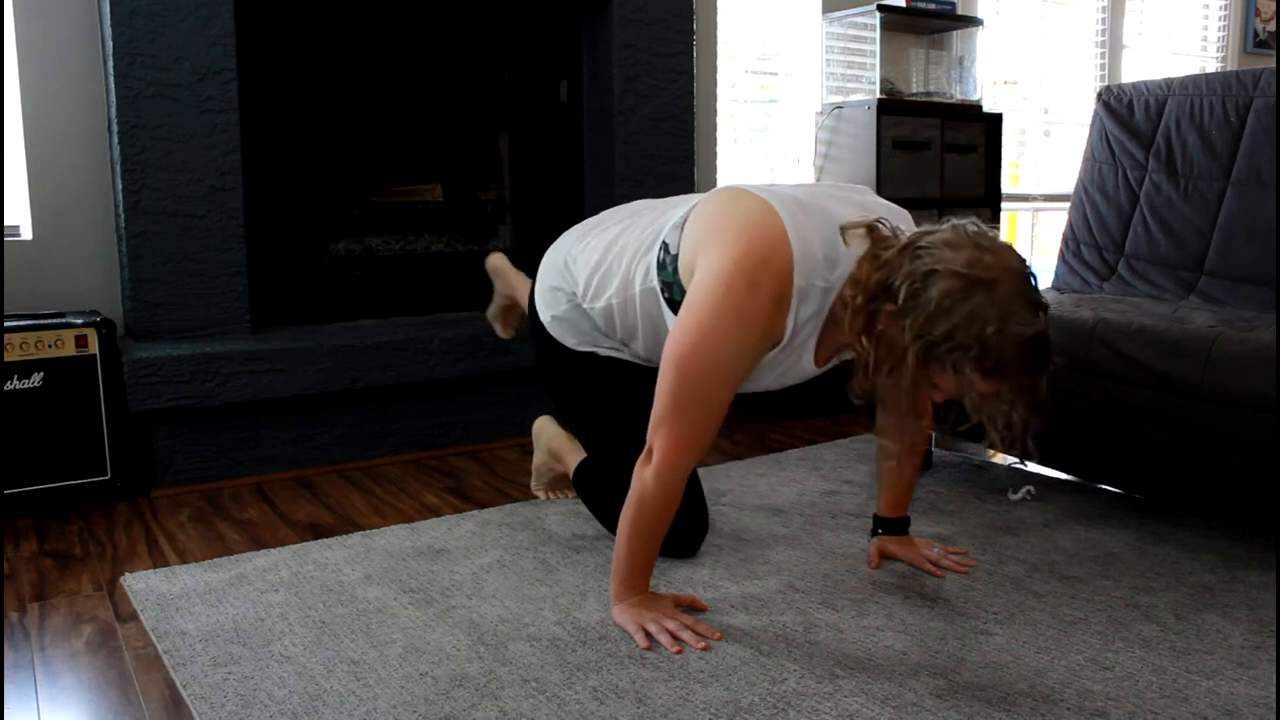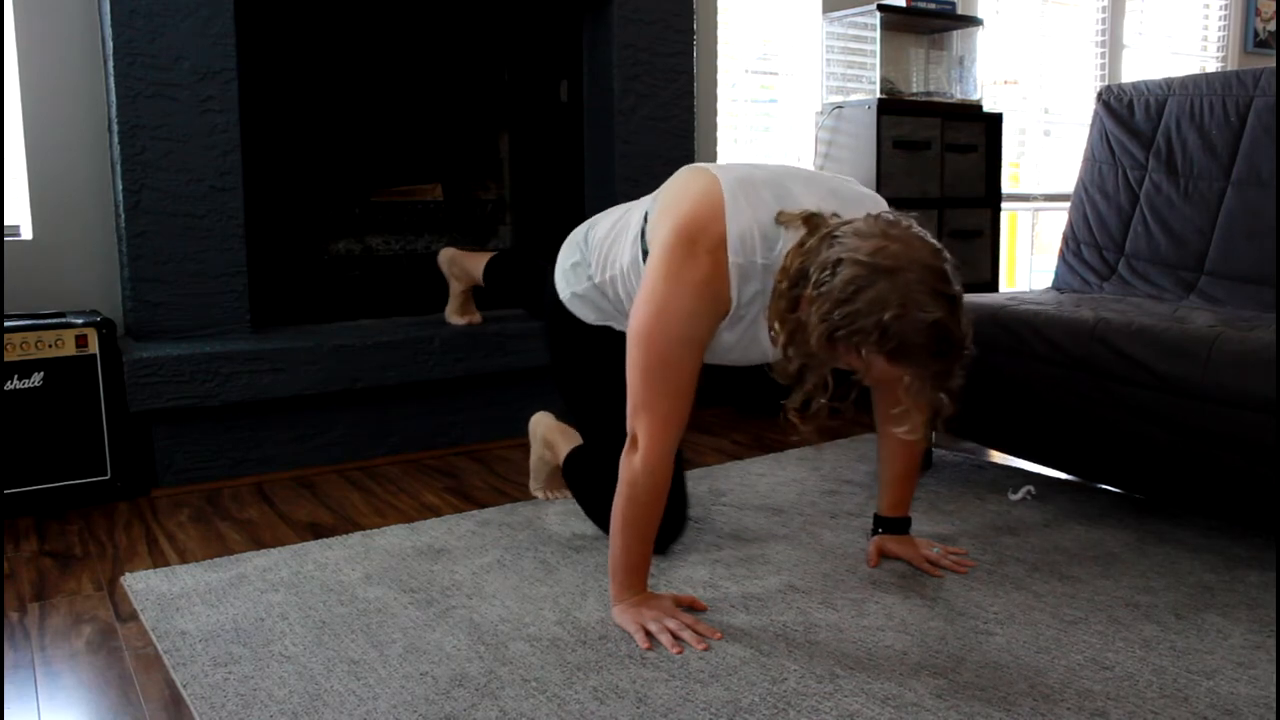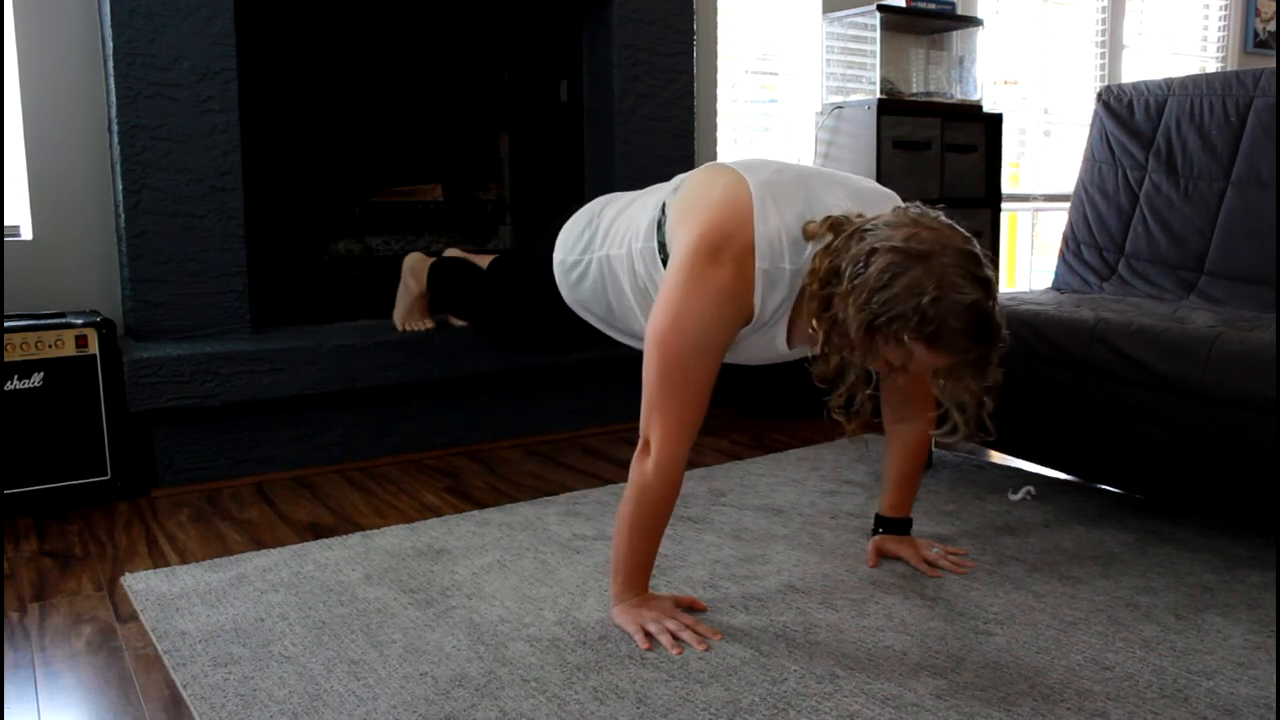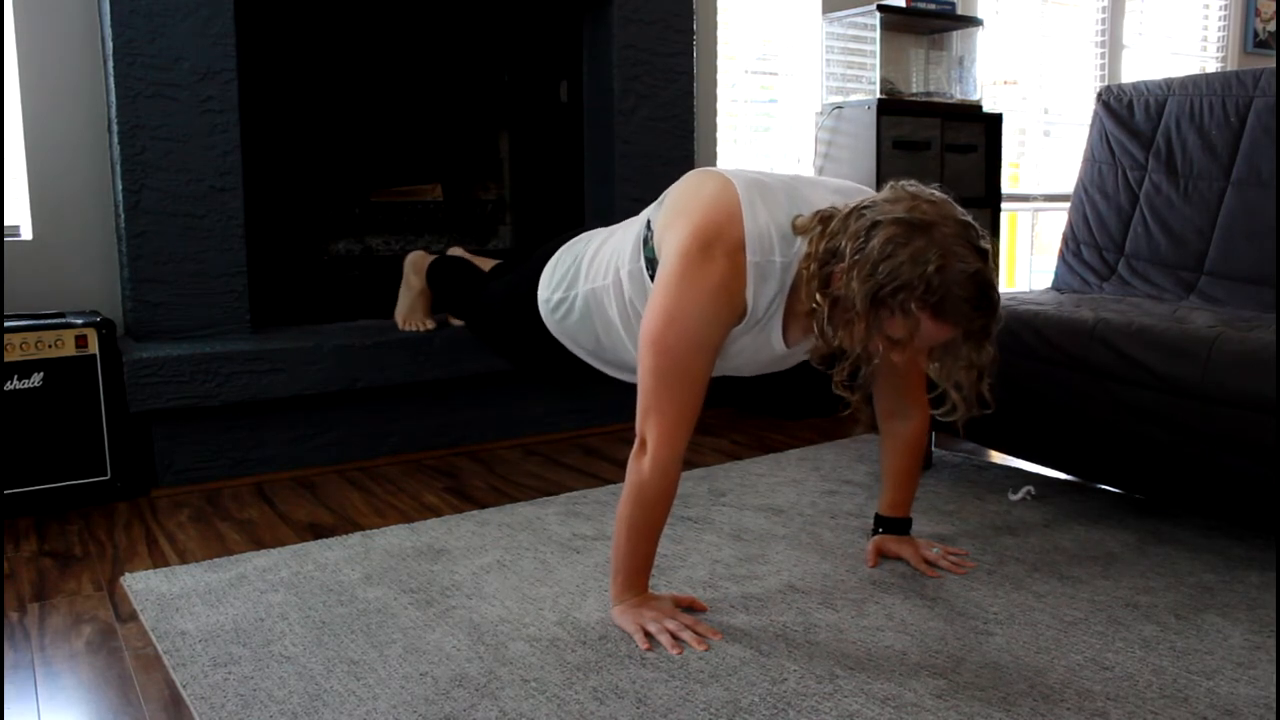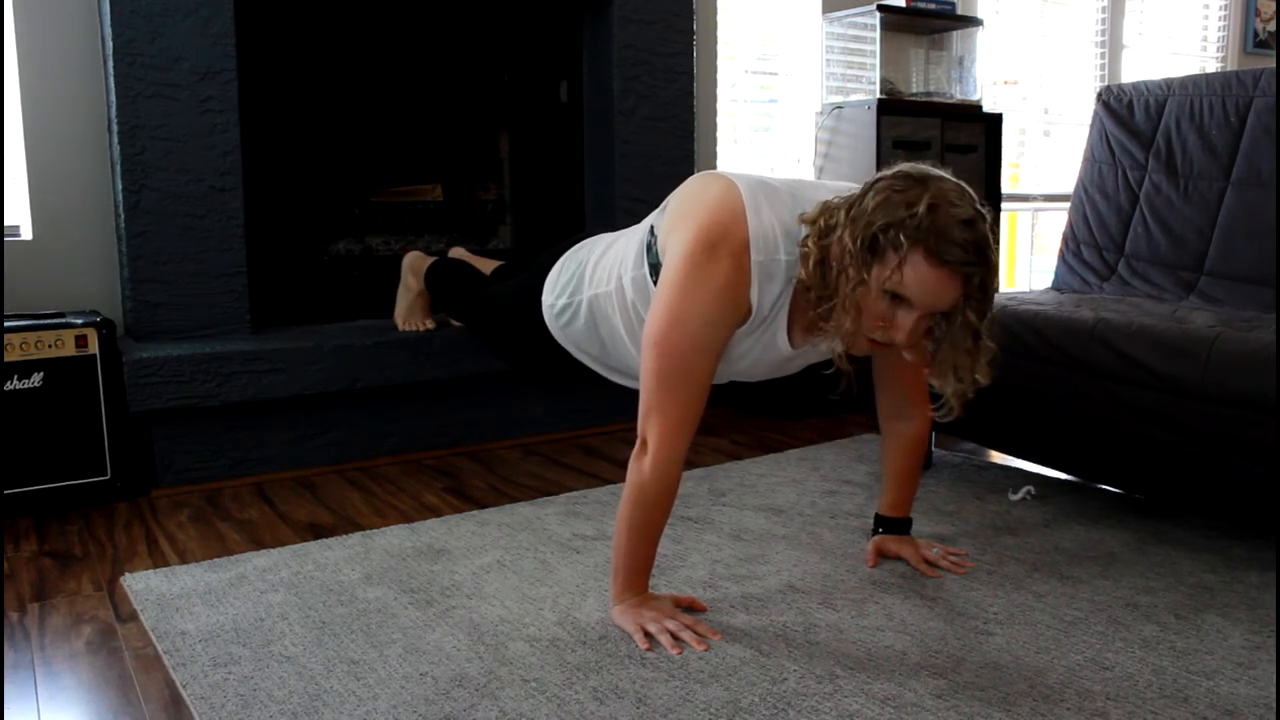
dt=1s
person 1, frame 1
left shoulder: (909, 272)
right shoulder: (758, 279)
left elbow: (906, 415)
right elbow: (666, 456)
left wrist: (891, 526)
right wrist: (630, 597)
left hip: (646, 281)
right hip: (582, 316)
right knee: (678, 532)
left ankle: (515, 285)
right ankle: (561, 445)
person 1, frame 2
left shoulder: (877, 263)
right shoulder: (703, 254)
left elbow: (902, 406)
right elbow: (649, 440)
left wrist: (893, 525)
right wrist: (629, 596)
right hip: (600, 294)
right knee: (659, 524)
left ankle: (469, 265)
right ankle: (558, 441)
person 1, frame 3
left shoulder: (900, 261)
right shoulder: (727, 259)
left elbow: (912, 411)
right elbow: (661, 445)
left wrist: (893, 525)
right wrist: (628, 596)
left hip: (653, 278)
right hip: (590, 271)
right knee: (495, 308)
left ankle: (473, 260)
right ankle: (426, 273)
person 1, frame 4
left shoulder: (890, 258)
right shoulder: (717, 256)
left elbow: (905, 411)
right elbow: (657, 444)
left wrist: (893, 525)
right wrist: (628, 597)
left hip: (636, 301)
right hip: (572, 302)
right knee: (488, 310)
left ankle: (473, 262)
right ankle: (431, 272)
person 1, frame 5
left shoulder: (897, 265)
right shoulder: (723, 253)
left elbow: (908, 414)
right elbow: (659, 445)
left wrist: (893, 526)
right wrist: (629, 597)
left hip: (638, 299)
right hip: (576, 305)
right knee: (490, 312)
left ankle: (472, 261)
right ankle: (428, 274)
